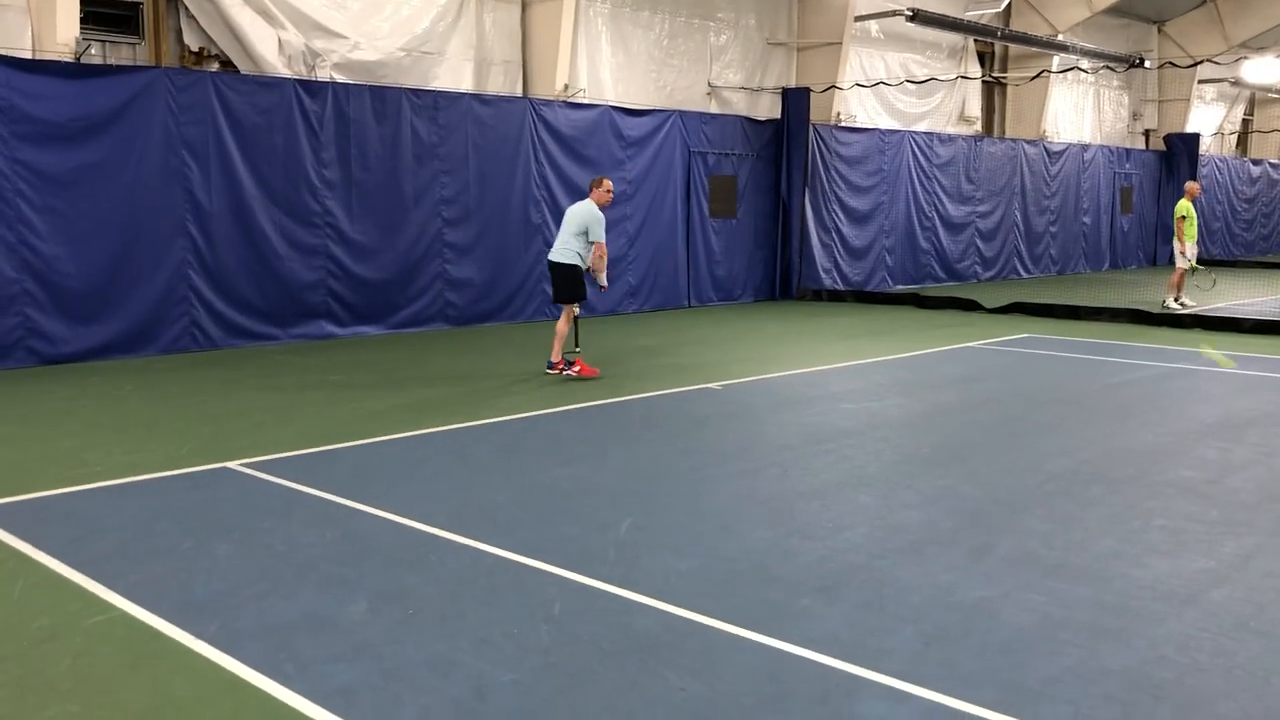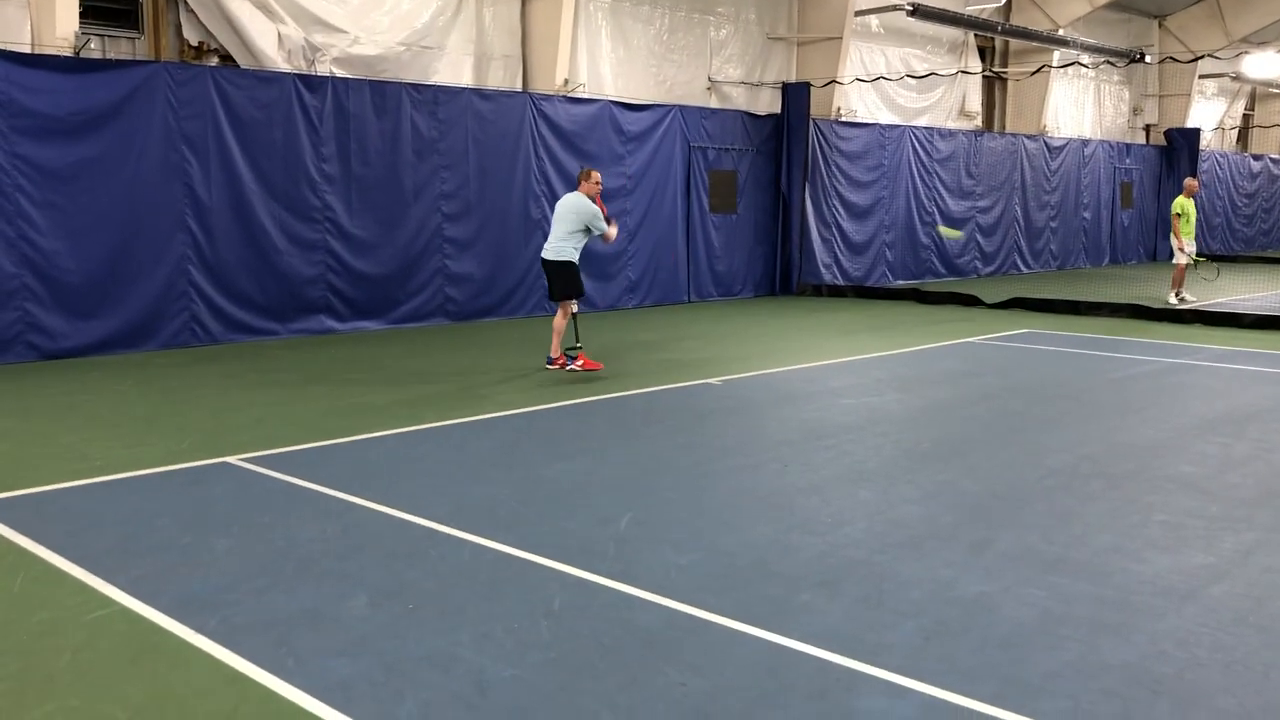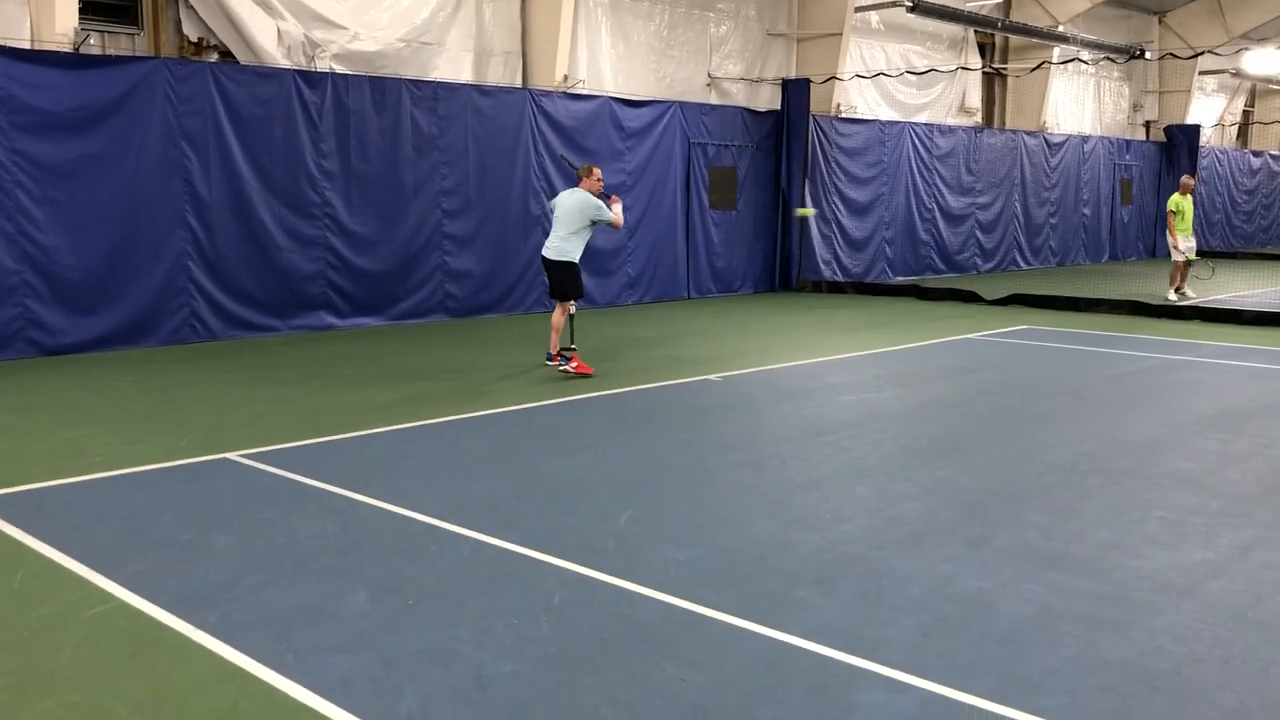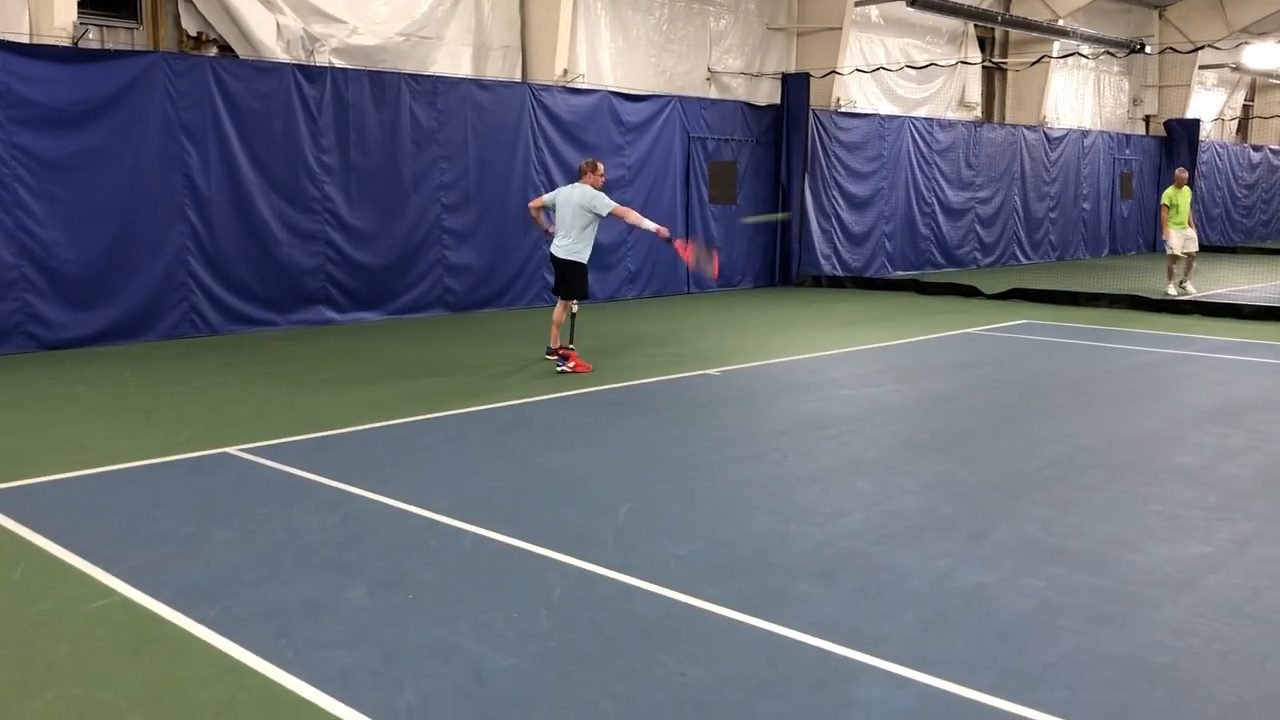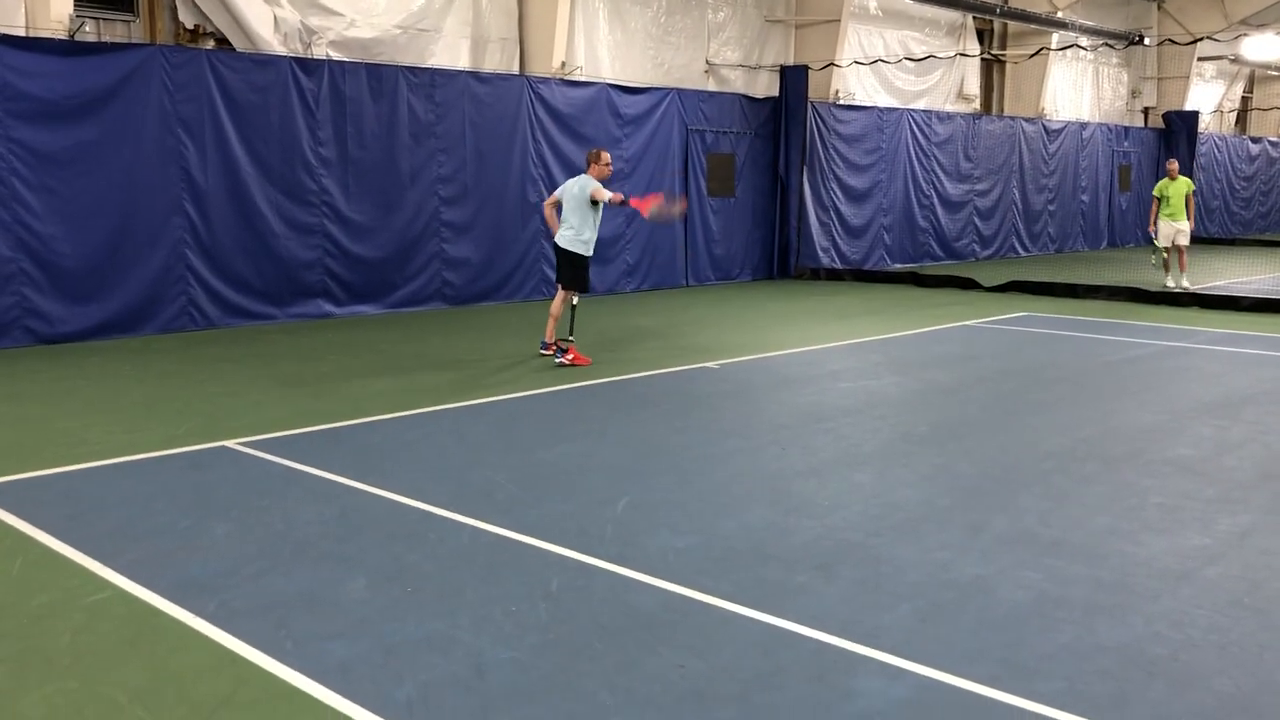
dt=0.2s
person 1, frame 1
left shoulder: (578, 207)
right shoulder: (596, 215)
right elbow: (600, 252)
left wrist: (589, 262)
right wrist: (602, 279)
left hip: (557, 261)
right hip: (567, 264)
left knee: (567, 312)
right knee: (571, 310)
left ankle: (555, 361)
right ankle: (572, 363)
person 1, frame 2
left shoulder: (566, 199)
right shoulder: (590, 209)
right elbow: (609, 237)
right wrist: (613, 229)
left hip: (549, 257)
right hip: (563, 260)
left knee: (563, 308)
right knee: (569, 306)
left ankle: (555, 356)
right ankle: (574, 358)
person 1, frame 3
left shoulder: (564, 196)
right shoulder: (592, 204)
left elbow: (554, 206)
right elbow: (617, 222)
right wrist: (616, 206)
left hip: (549, 255)
right hip: (564, 259)
left knee: (561, 304)
right knee: (568, 305)
left ankle: (554, 352)
right ankle: (567, 360)
person 1, frame 4
left shoulder: (562, 191)
right shoulder: (594, 197)
left elbow: (534, 205)
right elbow: (623, 213)
left wrist: (545, 227)
right wrist: (654, 227)
left hip: (558, 252)
right hip: (573, 258)
left knee: (565, 301)
right knee: (570, 303)
left ankle: (553, 347)
right ankle: (566, 359)
person 1, frame 5
left shoulder: (573, 183)
right shoulder: (590, 184)
left elbow: (548, 205)
right elbow: (599, 195)
left wrist: (557, 232)
right wrist: (612, 197)
left hip: (565, 244)
right hip: (576, 248)
left knee: (563, 294)
right knee: (570, 296)
left ankle: (548, 342)
right ankle: (563, 351)
